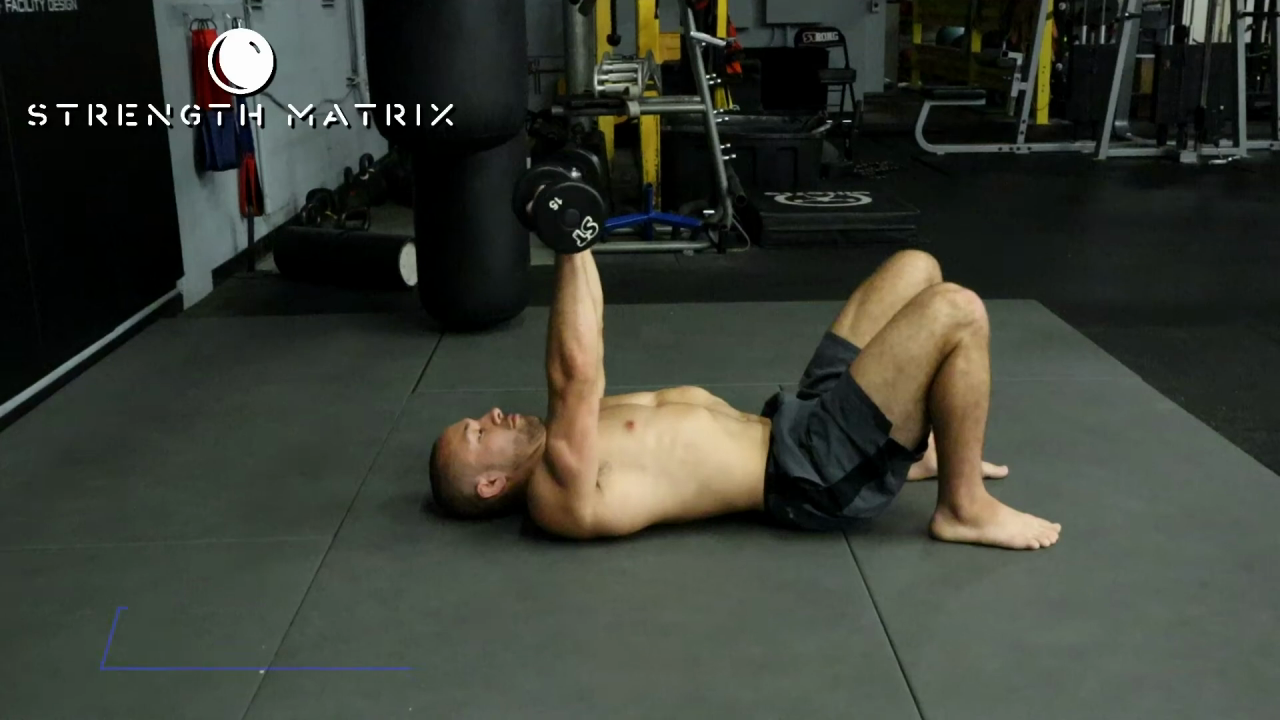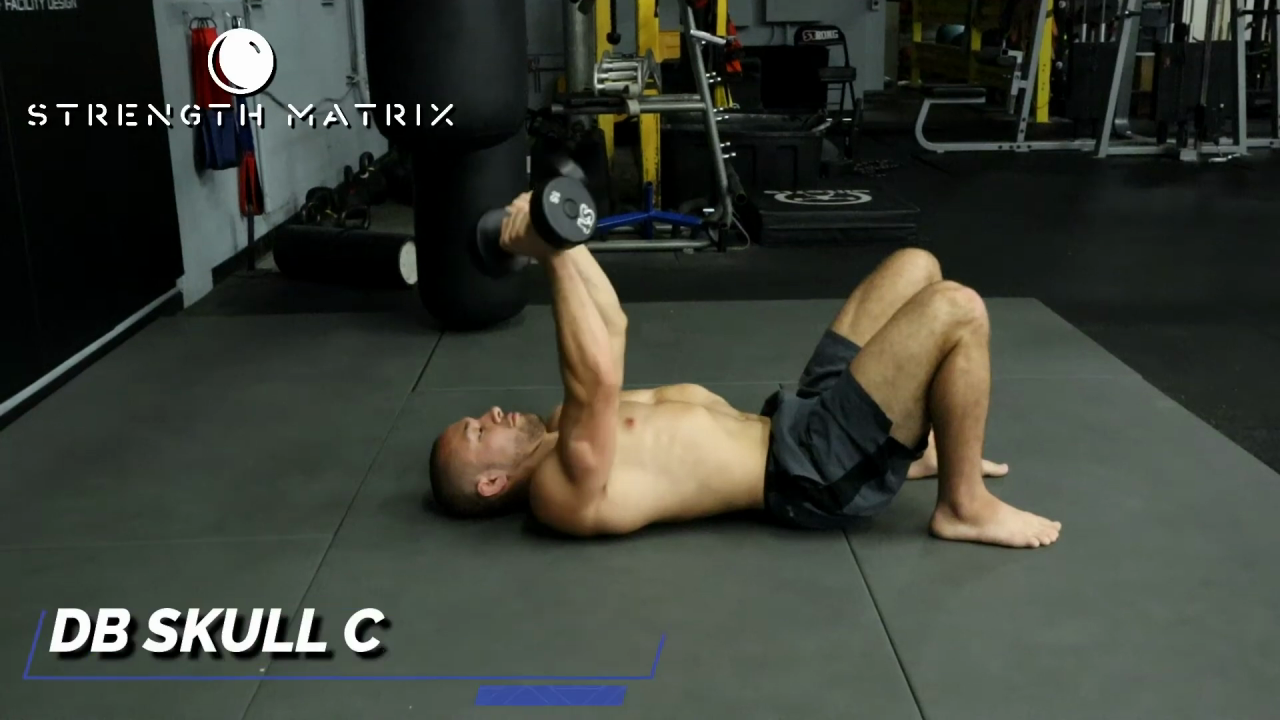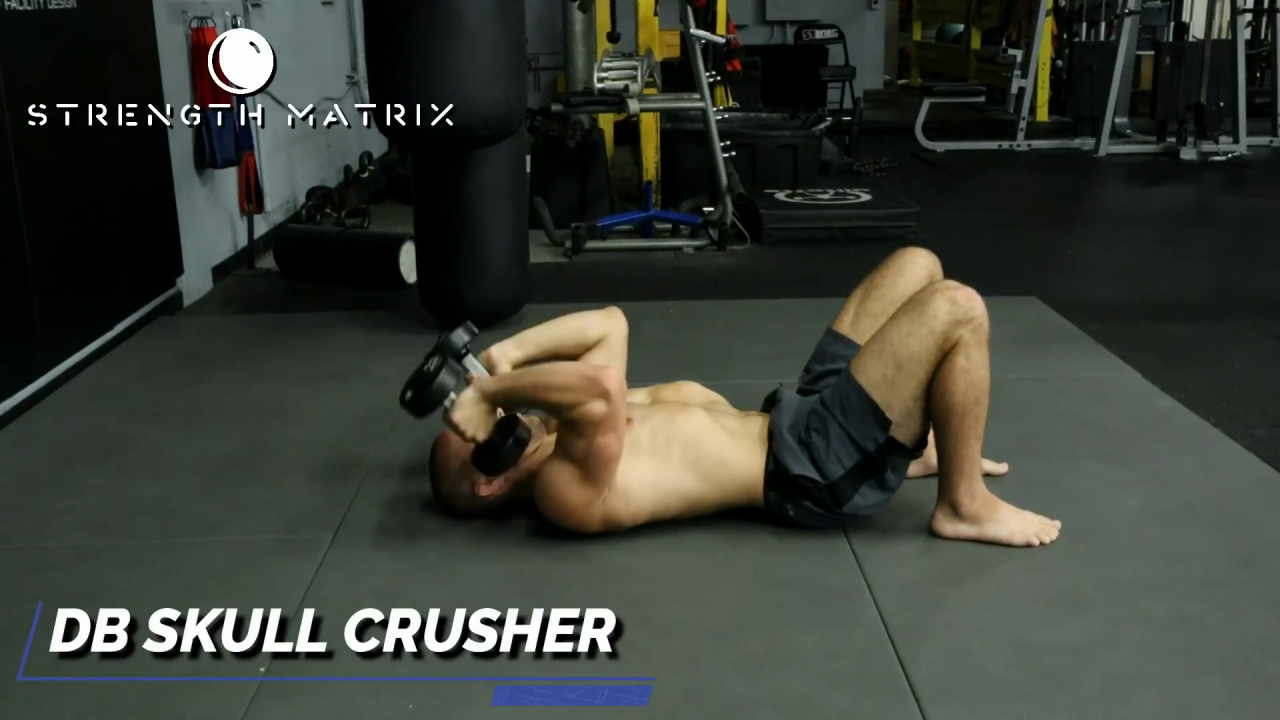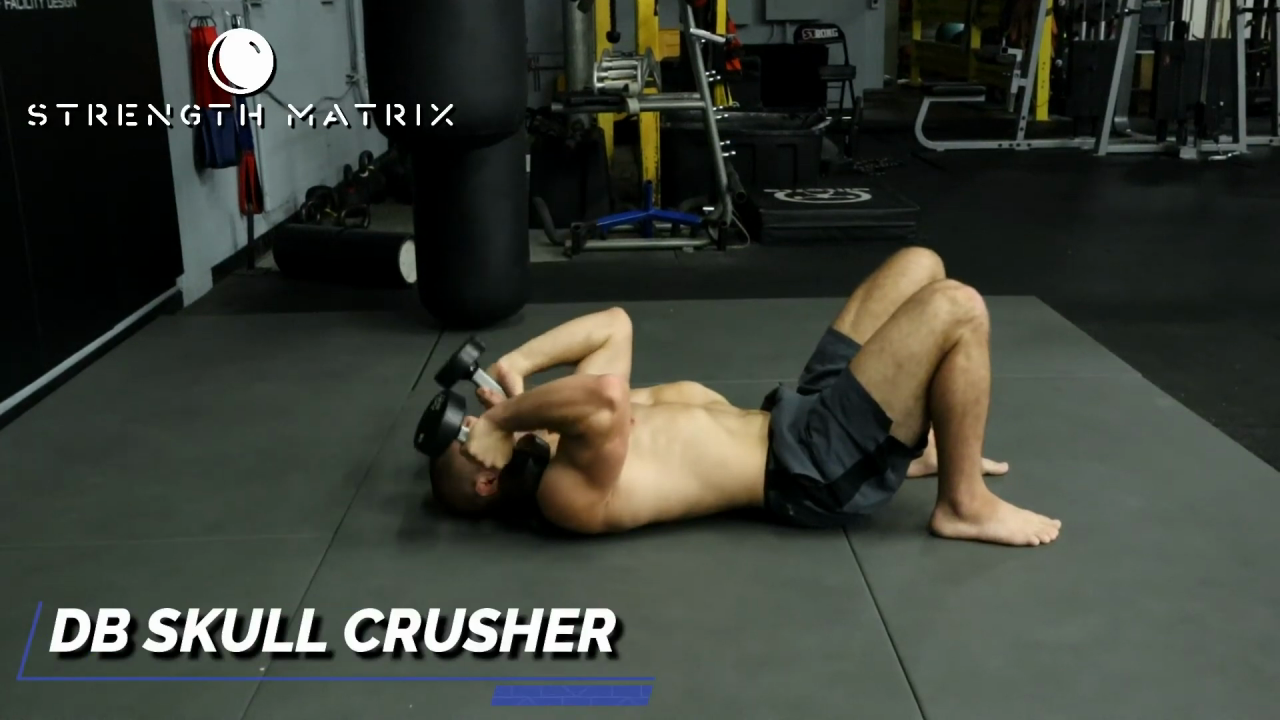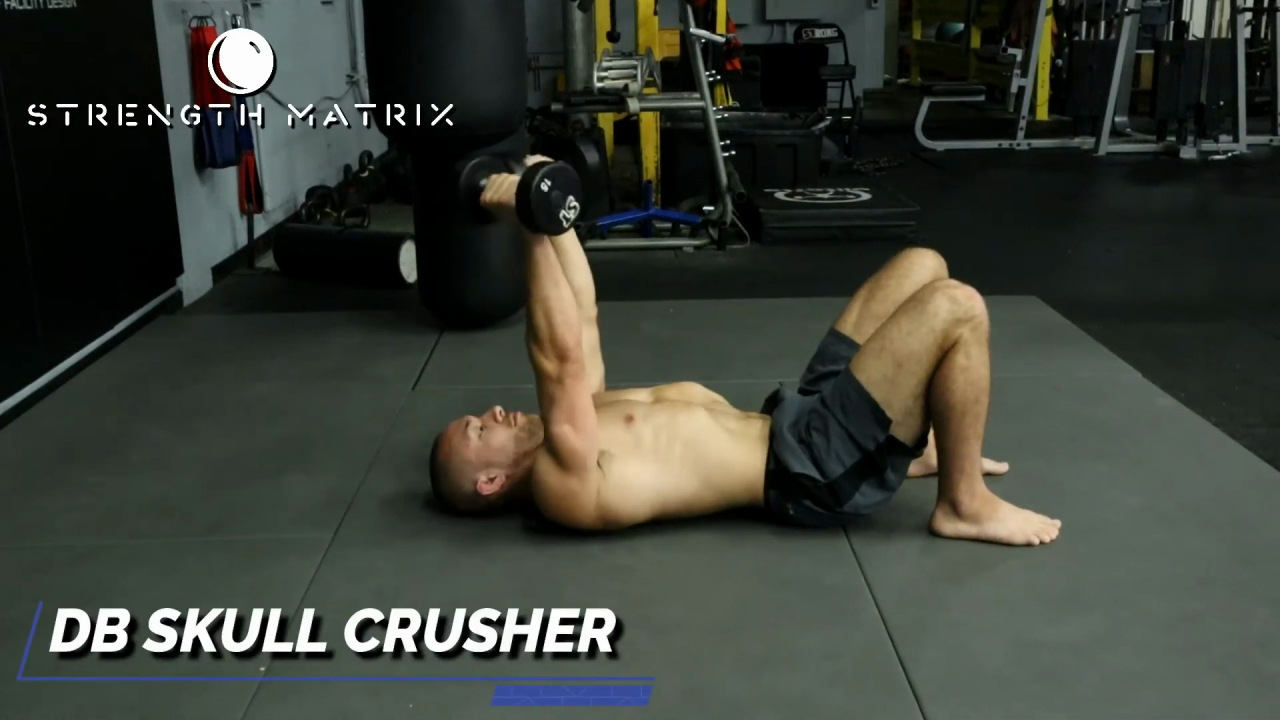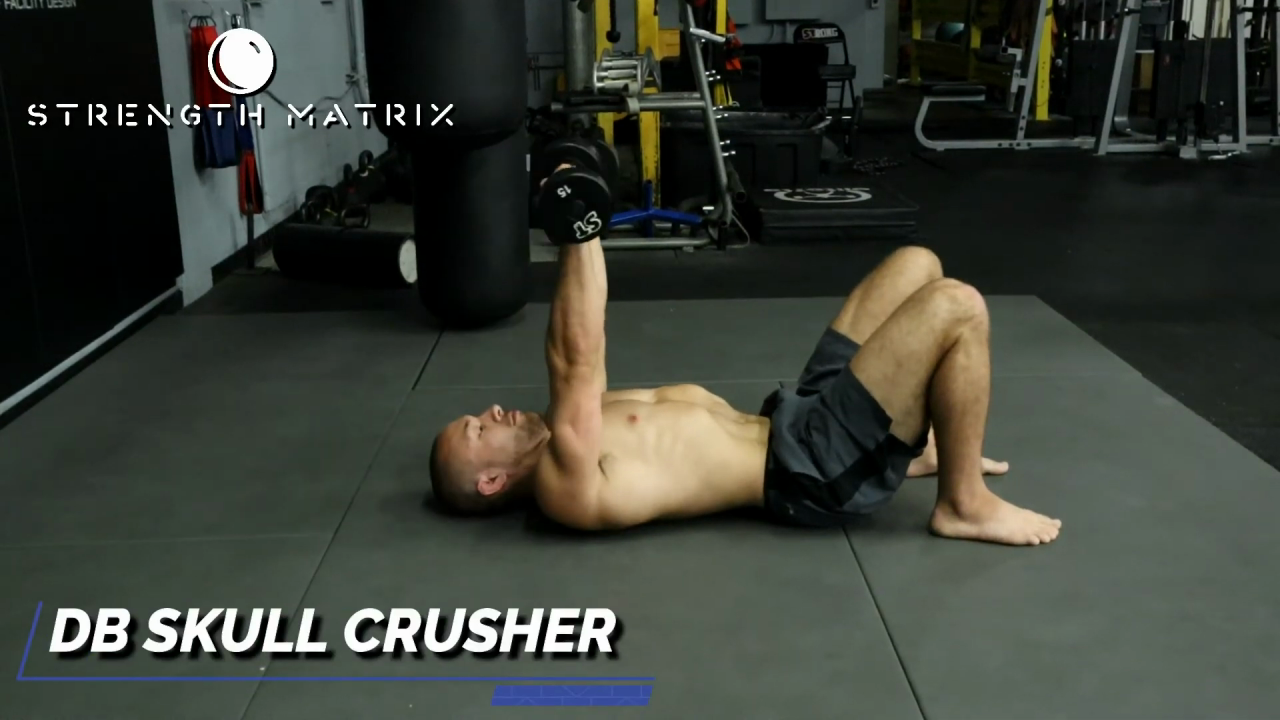
dt=0.7s
person 1, frame 1
left shoulder: (560, 442)
right shoulder: (561, 496)
right elbow: (578, 376)
left wrist: (574, 241)
right wrist: (569, 249)
left hip: (797, 422)
right hip: (819, 473)
left knee: (915, 267)
right knee: (956, 311)
left ankle: (920, 452)
right ankle: (965, 508)
person 1, frame 2
left shoulder: (562, 432)
right shoulder: (563, 494)
left elbow: (609, 329)
right elbow: (599, 380)
left wrist: (556, 239)
right wrist: (553, 254)
left hip: (795, 422)
right hip: (818, 468)
left knee: (917, 265)
right knee: (957, 308)
left ankle: (918, 448)
right ankle: (965, 506)
person 1, frame 3
left shoulder: (560, 438)
right shoulder: (567, 490)
left elbow: (610, 325)
right elbow: (605, 384)
left wrist: (507, 354)
right wrist: (491, 391)
left hip: (799, 416)
right hip: (818, 469)
left knee: (917, 264)
right knee: (956, 308)
left ankle: (920, 445)
right ankle: (964, 505)
person 1, frame 4
left shoulder: (565, 439)
right shoulder: (570, 495)
left elbow: (616, 326)
right elbow: (608, 395)
left wrist: (518, 361)
right wrist: (504, 411)
left hip: (798, 416)
right hip: (817, 468)
left knee: (918, 264)
right knee: (957, 307)
left ankle: (919, 447)
right ankle: (965, 504)
person 1, frame 5
left shoulder: (572, 432)
right shoulder: (564, 486)
left elbow: (580, 321)
right elbow: (561, 358)
right wrist: (536, 224)
left hip: (794, 418)
right hip: (818, 467)
left knee: (922, 265)
right knee: (957, 307)
left ankle: (920, 445)
right ankle: (965, 504)
person 1, frame 6
left shoulder: (565, 435)
right shoulder: (562, 490)
left elbow: (579, 347)
right elbow: (574, 364)
left hip: (794, 424)
right hip: (815, 473)
left knee: (917, 266)
right knee: (957, 307)
left ankle: (921, 450)
right ankle: (964, 508)
